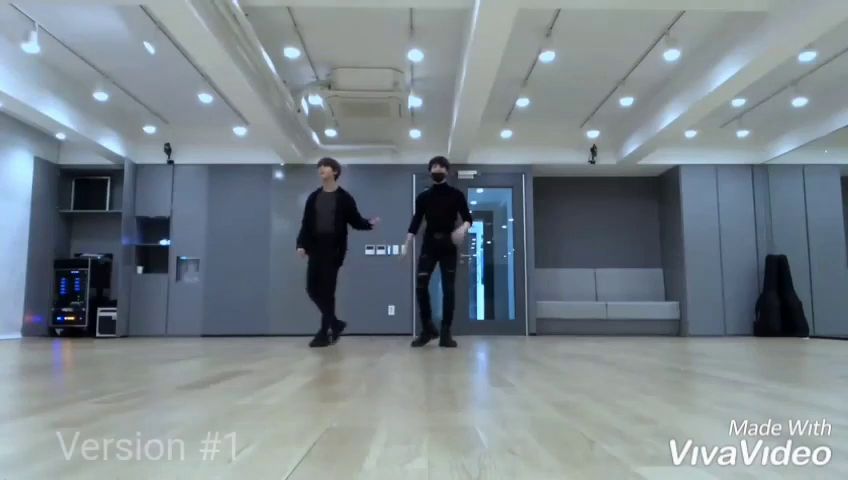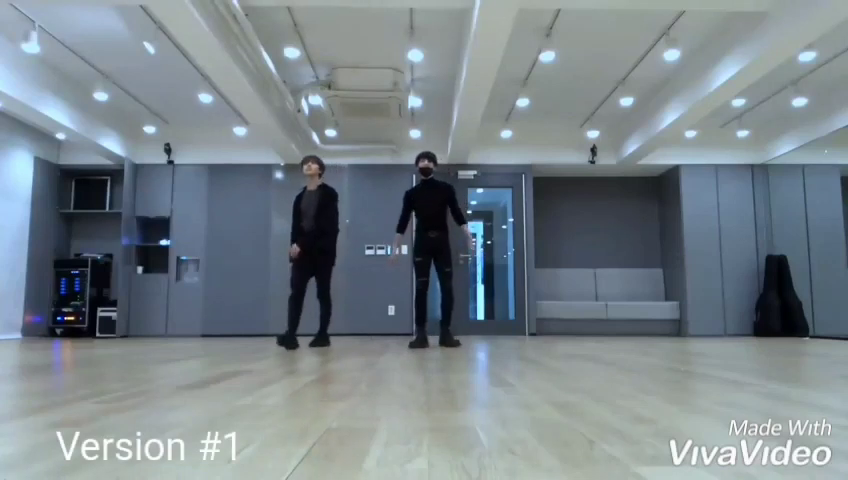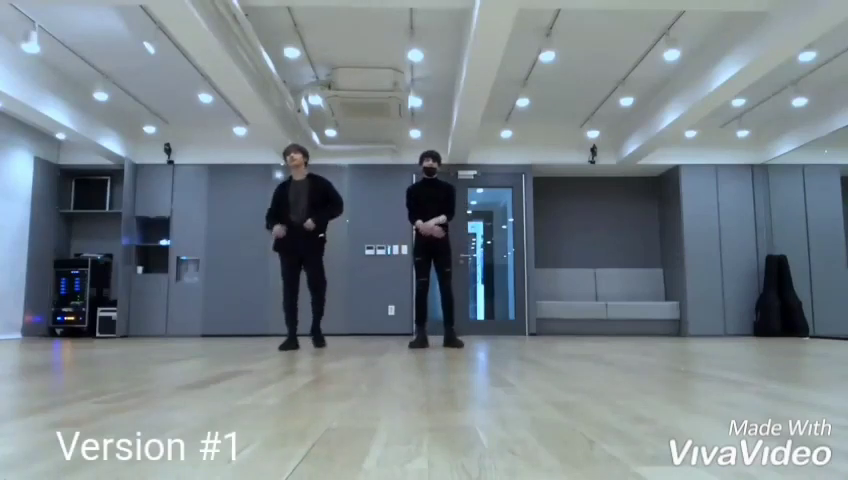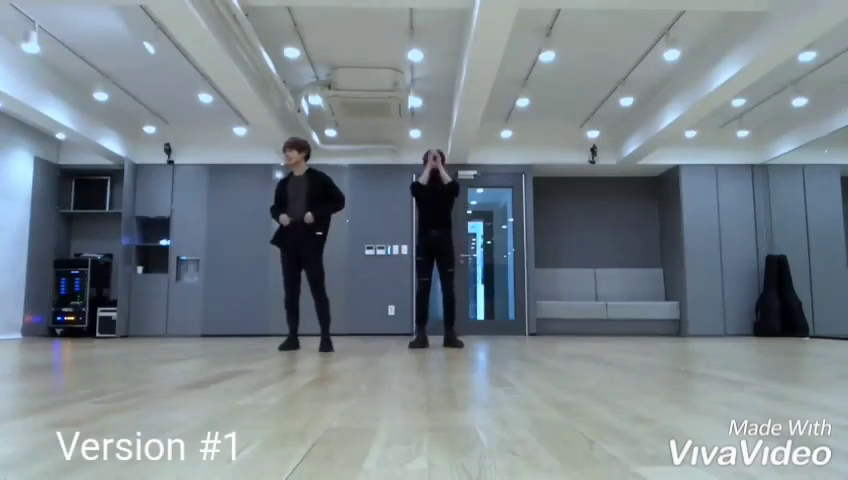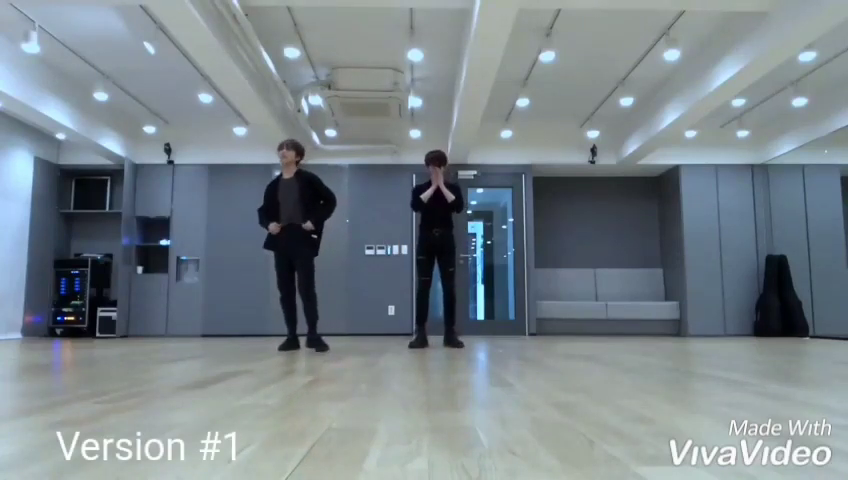
dt=0.5s
person 1, frame 1
left shoulder: (344, 197)
right shoulder: (313, 197)
left elbow: (355, 220)
right elbow: (307, 223)
left wrist: (369, 224)
right wrist: (301, 243)
left hip: (334, 248)
right hip: (316, 248)
left knee: (327, 291)
right knee: (313, 289)
left ankle: (323, 332)
right ankle: (335, 323)
person 1, frame 2
left shoulder: (328, 194)
right shoulder: (299, 198)
left elbow: (325, 223)
right elbow: (296, 226)
left wrist: (301, 244)
right wrist: (294, 248)
left hip: (322, 249)
right hip: (302, 251)
left knee: (323, 292)
right knee: (296, 290)
left ankle: (323, 334)
right ankle: (290, 335)
person 1, frame 3
left shoulder: (319, 183)
right shoulder: (282, 188)
left elbow: (337, 206)
right elbow: (272, 213)
left wrist: (317, 219)
right wrist: (274, 225)
left hip: (311, 241)
right hip: (288, 243)
left knee: (317, 286)
right knee: (289, 290)
left ankle: (316, 328)
right ankle: (292, 336)
person 1, frame 4
left shoulder: (319, 179)
right shoulder: (284, 183)
left elbow: (339, 201)
right elbow: (275, 207)
left wrist: (317, 213)
right wrist: (279, 215)
left hip: (311, 238)
right hip: (288, 240)
left knee: (317, 288)
right knee: (290, 289)
left ankle: (325, 337)
right ankle: (292, 336)
person 1, frame 5
left shoulder: (309, 180)
right shoulder: (273, 186)
left elbow: (330, 201)
right elbow: (264, 211)
left wrist: (316, 221)
right wrist: (268, 223)
left hip: (303, 239)
right hip: (281, 241)
left knee: (306, 287)
right knee: (285, 290)
left ankle: (313, 335)
right ankle: (292, 336)
person 2, frame 1
left shoulder: (456, 195)
right shoulder: (423, 197)
left elbow: (468, 219)
right elbow: (416, 222)
left wrist: (463, 229)
right wrist: (406, 247)
left hip: (448, 245)
right hip: (429, 243)
left knee: (448, 289)
right knee: (421, 283)
left ankle: (445, 333)
right ankle: (428, 328)
person 2, frame 2
left shoulder: (445, 189)
right shoulder: (411, 193)
left elbow: (458, 215)
right elbow: (403, 221)
left wrist: (469, 239)
right wrist: (396, 248)
left hip: (442, 240)
right hip: (422, 241)
left knee: (446, 286)
right knee: (421, 287)
left ankle: (445, 332)
right ankle: (421, 334)
person 2, frame 3
left shoulder: (447, 188)
right shoulder: (413, 190)
left elbow: (449, 214)
right elbow: (412, 217)
left wrist: (434, 222)
right wrist: (425, 227)
left hip: (442, 241)
right hip: (421, 241)
left knee: (446, 287)
right knee: (421, 287)
left ankle: (450, 333)
right ankle: (420, 334)
person 2, frame 4
left shoulder: (447, 185)
right shoulder: (421, 185)
left elbow: (454, 190)
right elbow: (415, 189)
left wrist: (439, 167)
right wrist: (429, 168)
left hip: (444, 239)
right hip: (424, 239)
left knee: (448, 287)
right knee: (423, 287)
left ankle: (450, 333)
right ankle: (420, 334)
person 2, frame 5
left shoulder: (453, 188)
right shoulder: (419, 189)
left elbow: (458, 207)
right elbow: (416, 207)
left wrist: (442, 186)
right wrist: (433, 186)
left hip: (446, 239)
right hip: (426, 239)
left knee: (449, 287)
right knee: (423, 287)
left ankle: (450, 333)
right ankle: (421, 334)
